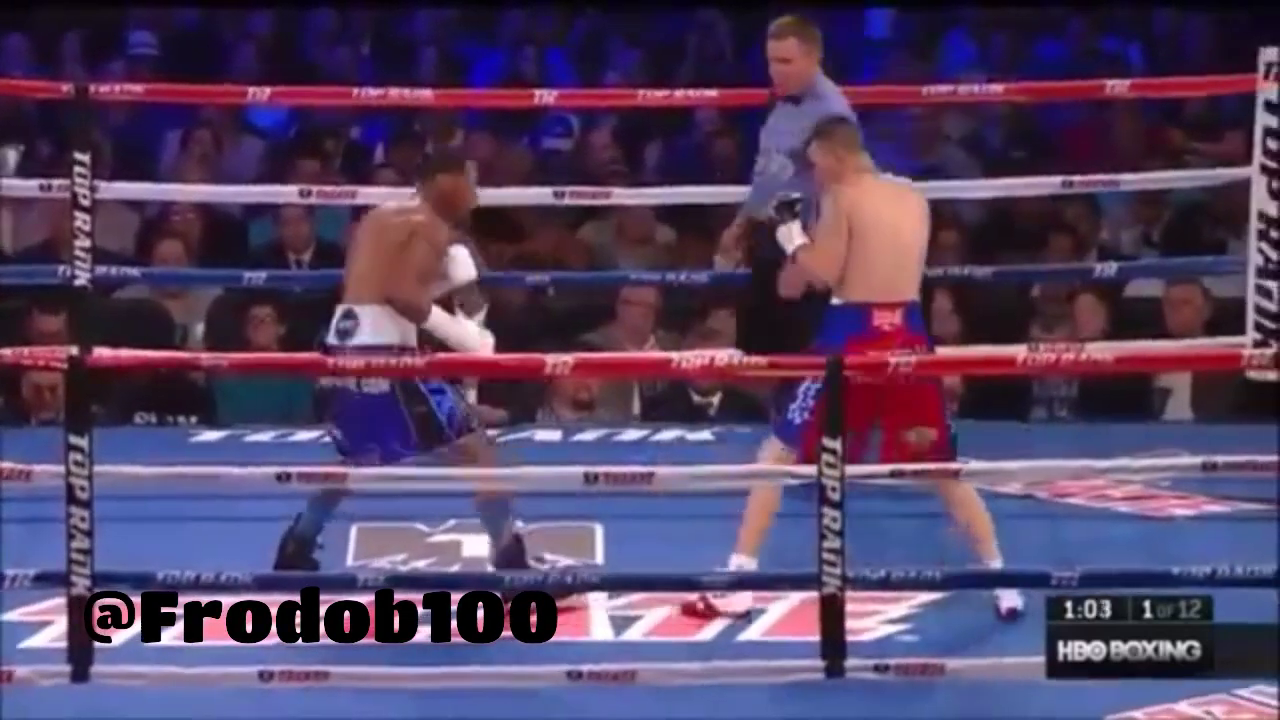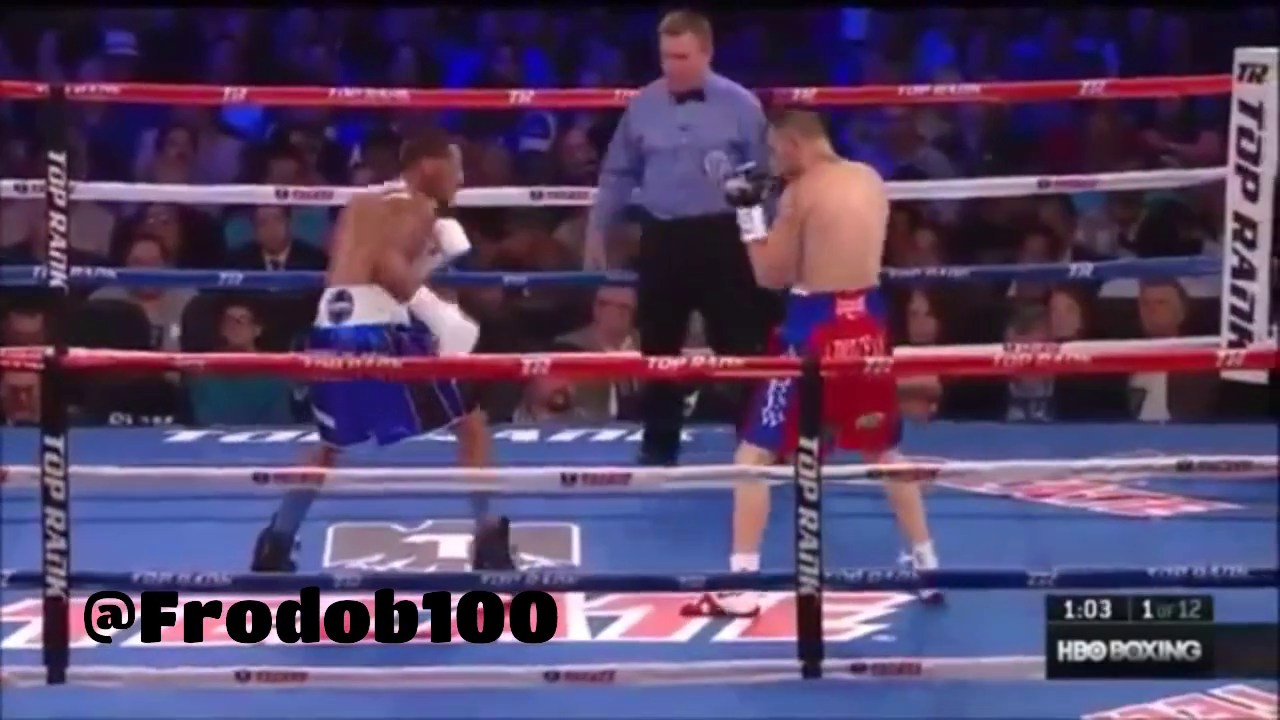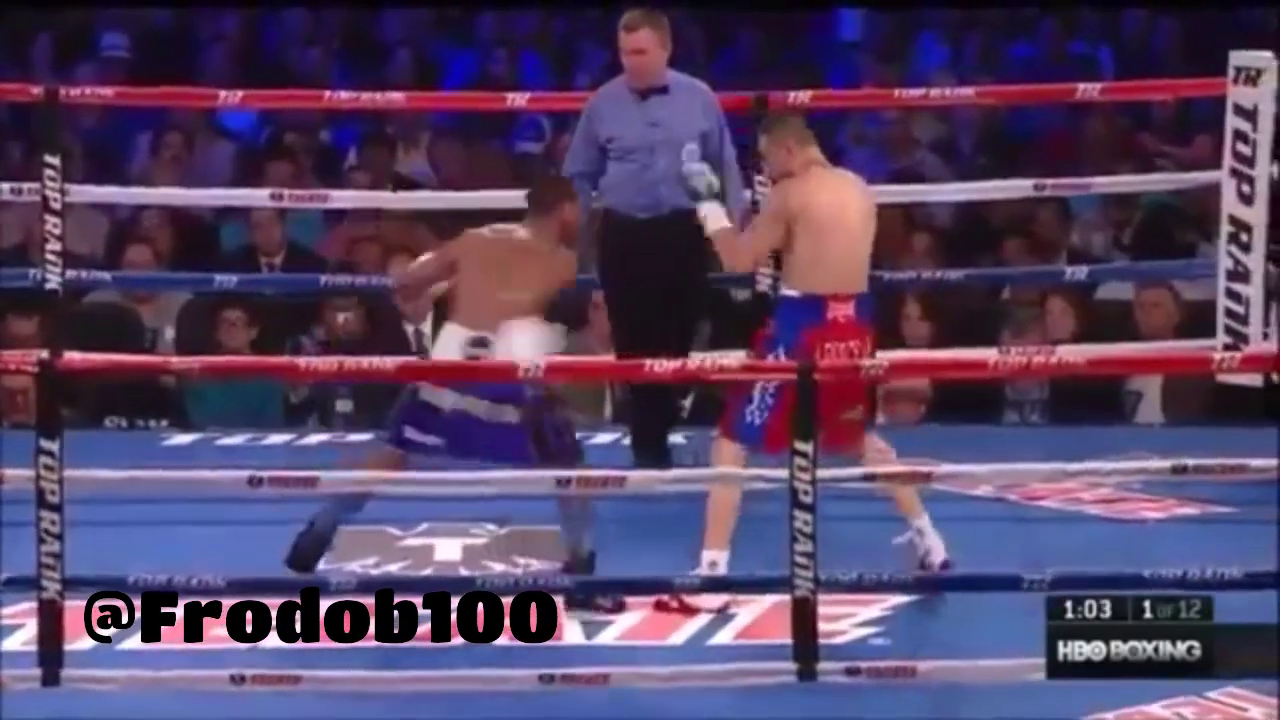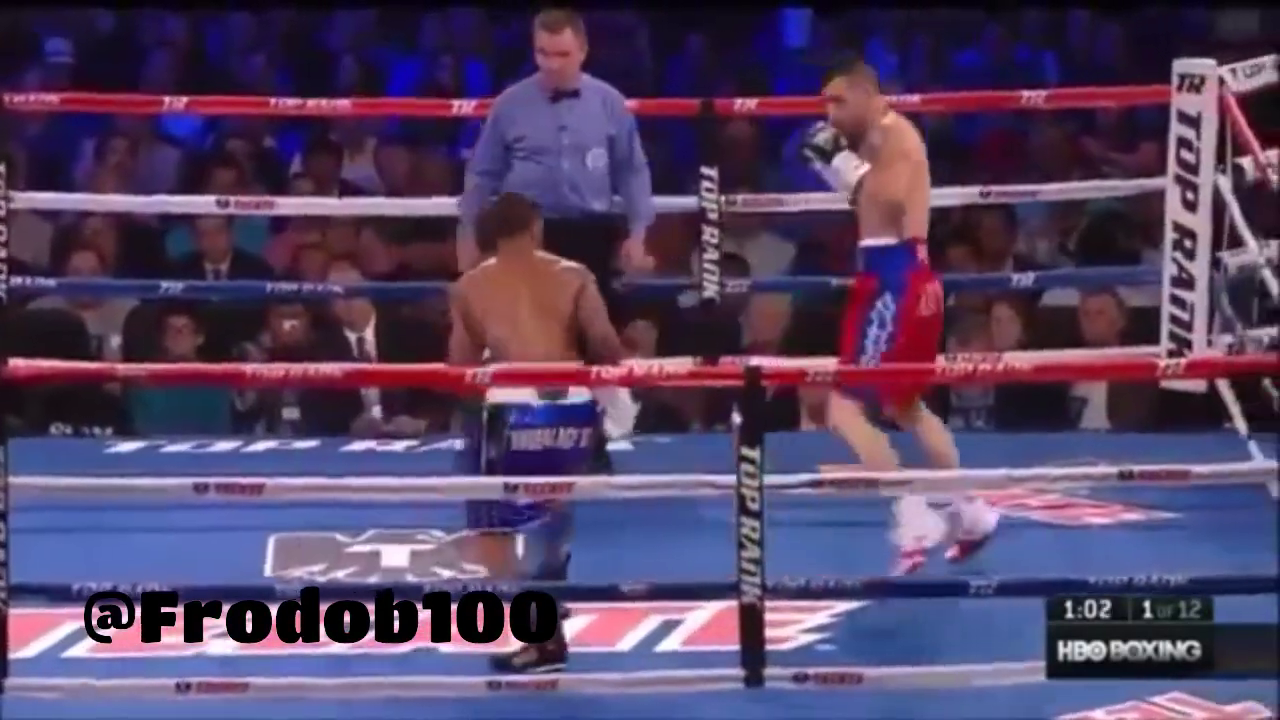
dt=0.5s
person 1, frame 1
left shoulder: (842, 197)
right shoulder: (913, 197)
left elbow: (825, 274)
left wrist: (790, 229)
left hip: (852, 338)
right hip: (907, 338)
left knee: (777, 455)
right knee: (943, 466)
right ankle: (1002, 584)
person 1, frame 2
left shoulder: (802, 191)
right shoulder: (872, 180)
left elbow: (772, 272)
left wrist: (748, 213)
left hip: (815, 328)
right hip: (868, 324)
left knee: (753, 453)
right knee: (883, 450)
left ankle: (741, 583)
right ankle: (925, 564)
person 1, frame 3
left shoulder: (790, 194)
right shoulder: (858, 188)
left elbow: (740, 259)
left wrist: (706, 202)
left hip: (803, 329)
right hip: (853, 327)
left knee: (731, 447)
right knee: (861, 436)
left ankle: (710, 576)
right ankle: (928, 542)
person 1, frame 4
left shoulder: (893, 133)
right shoulder: (874, 138)
left elbow: (893, 195)
right elbow: (863, 207)
left wrist: (841, 159)
right wrist: (831, 159)
left hip: (896, 281)
right hip: (893, 276)
left knee: (845, 409)
right knee: (903, 405)
left ankle: (913, 517)
right ankle: (972, 510)
person 2, frame 1
left shoulder: (381, 217)
right shoulder: (432, 227)
right elbow: (399, 292)
left wrist: (443, 277)
right wrist: (455, 329)
left hip: (342, 348)
right hip: (384, 353)
left knee: (356, 457)
right knee: (474, 447)
left ankle: (296, 550)
right ankle: (512, 566)
person 2, frame 2
left shoulder: (363, 201)
right shoulder: (418, 206)
right elbow: (386, 263)
left wrist: (435, 252)
right wrist: (440, 314)
left hip: (328, 332)
right hip: (381, 332)
left knee: (330, 444)
right knee: (471, 427)
left ankle: (272, 547)
right ankle: (490, 548)
person 2, frame 3
left shoulder: (479, 240)
right shoulder: (557, 260)
left elbow: (405, 283)
left wrist: (438, 274)
right hip: (506, 383)
left knee: (391, 457)
right knee: (568, 468)
left ankle: (312, 543)
right ankle: (580, 579)
person 2, frame 4
left shoulder: (469, 288)
right shoulder: (573, 276)
left elbow: (462, 368)
right elbow: (604, 340)
left hip: (512, 413)
right hip: (573, 408)
left knee: (492, 532)
right knee: (563, 496)
left ankle: (541, 636)
right ankle: (549, 578)
person 3, frame 1
left shoulder: (829, 111)
right shoulder: (782, 109)
right wrist: (742, 223)
right hip: (769, 239)
left knee: (790, 342)
right knee: (753, 338)
person 3, frame 2
left shoulder: (739, 104)
right shoulder: (644, 105)
right elbow: (619, 173)
right wrist: (597, 229)
left hip: (719, 238)
right hip: (661, 239)
left knee: (737, 347)
right knee: (659, 346)
right ankle: (660, 444)
person 3, frame 3
left shoulder: (700, 98)
right shoulder: (603, 103)
left elbow: (724, 166)
right elbow: (578, 176)
left wrist: (733, 224)
left hip: (684, 233)
right hip: (626, 236)
left knee: (677, 343)
right knee: (636, 345)
left ankle: (656, 439)
right ankle: (648, 445)
person 3, frame 4
left shoulder: (610, 105)
right shoulder: (511, 105)
left elbow: (635, 173)
right elbow: (483, 174)
left wrist: (636, 232)
right wrist: (468, 235)
left hip: (591, 233)
